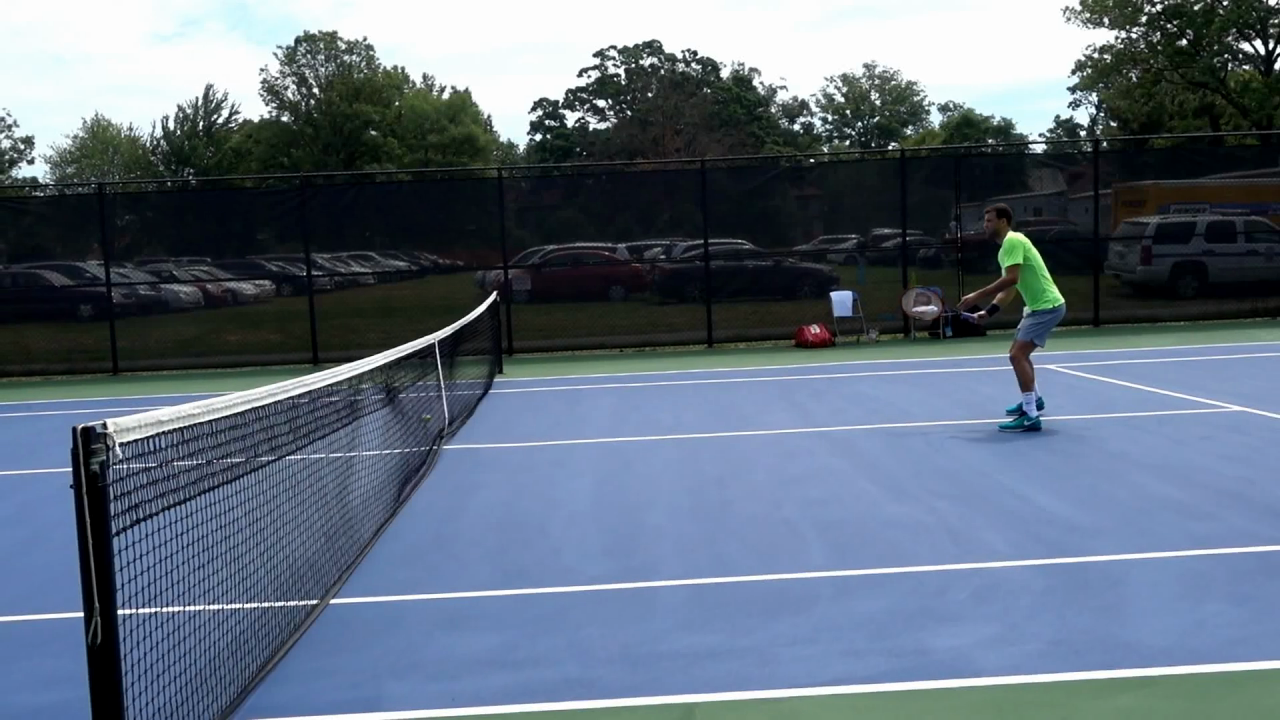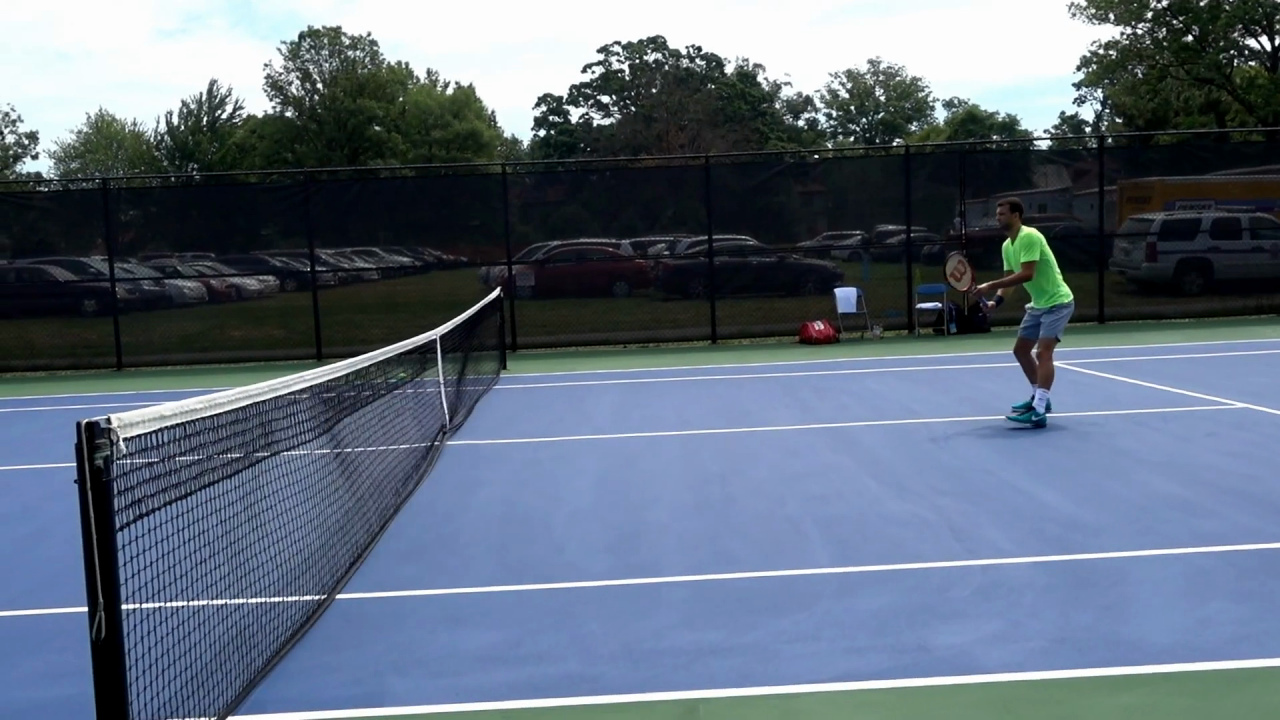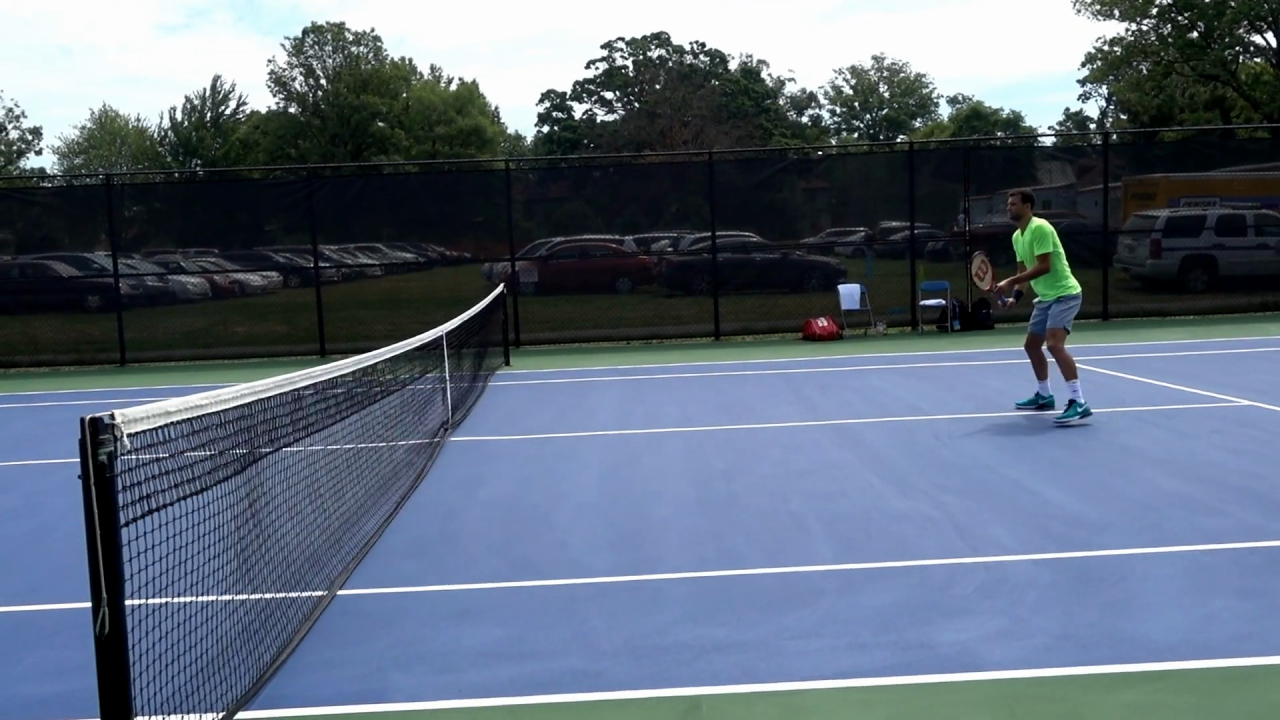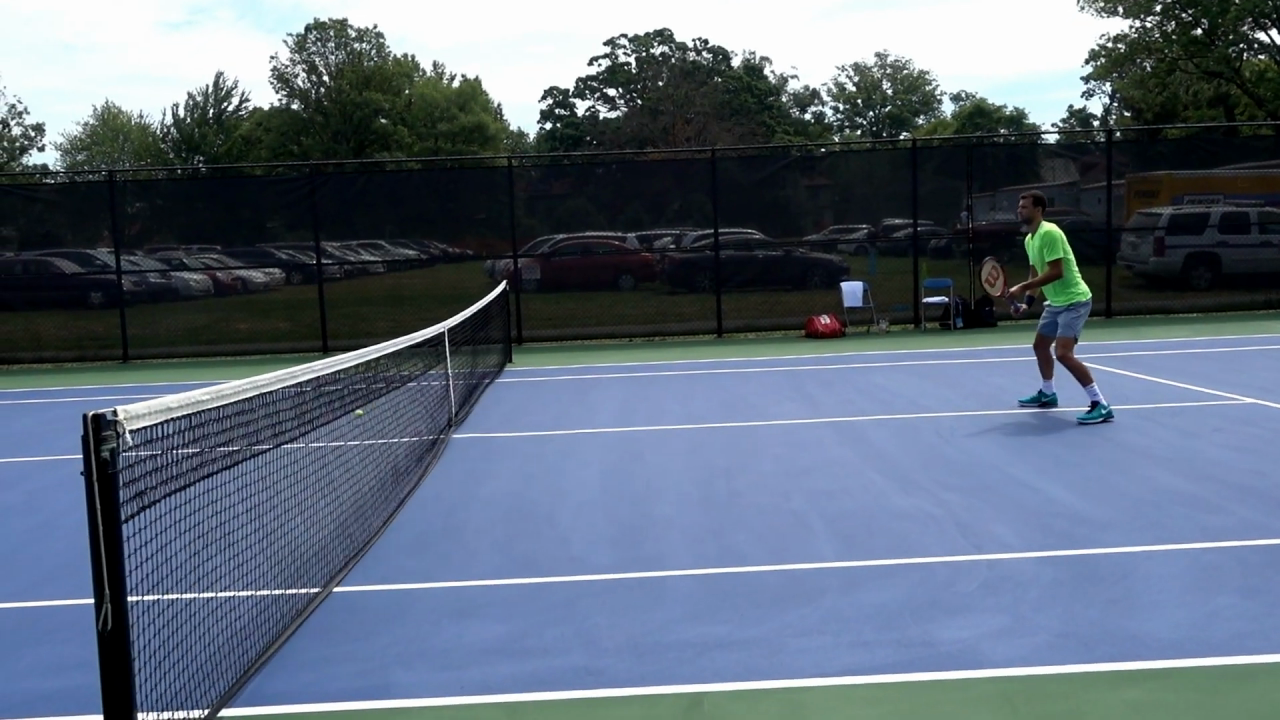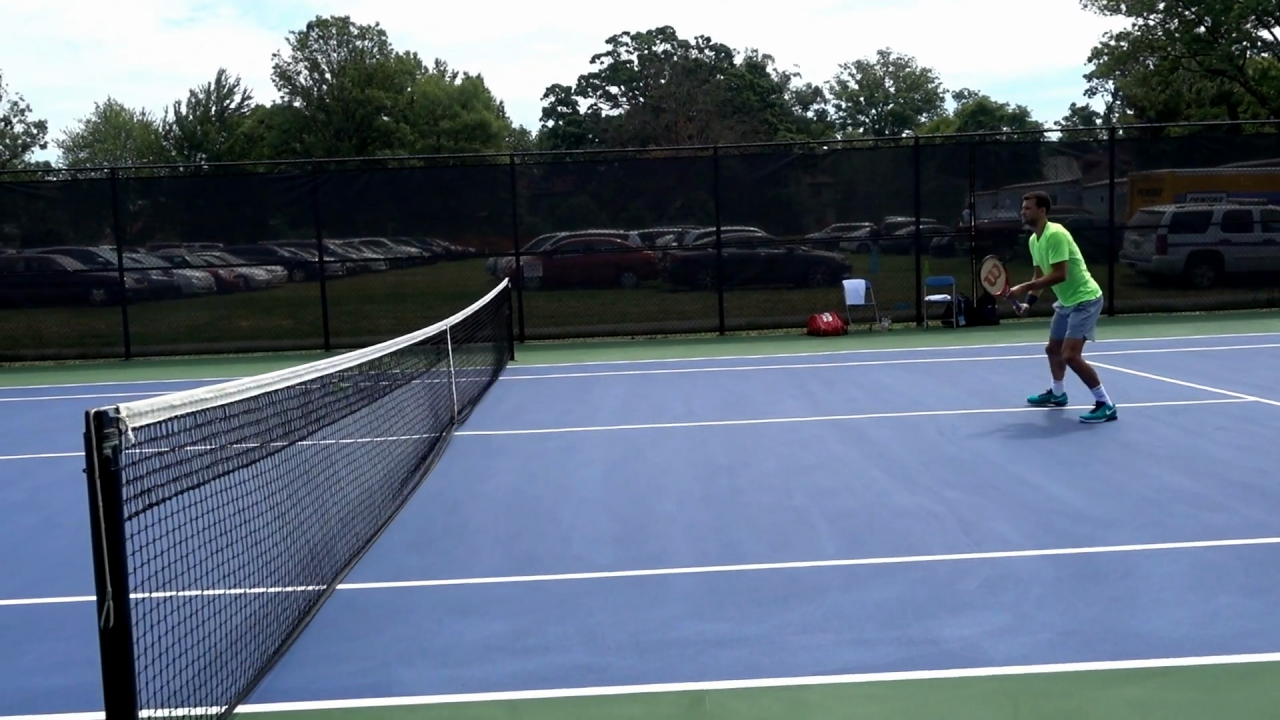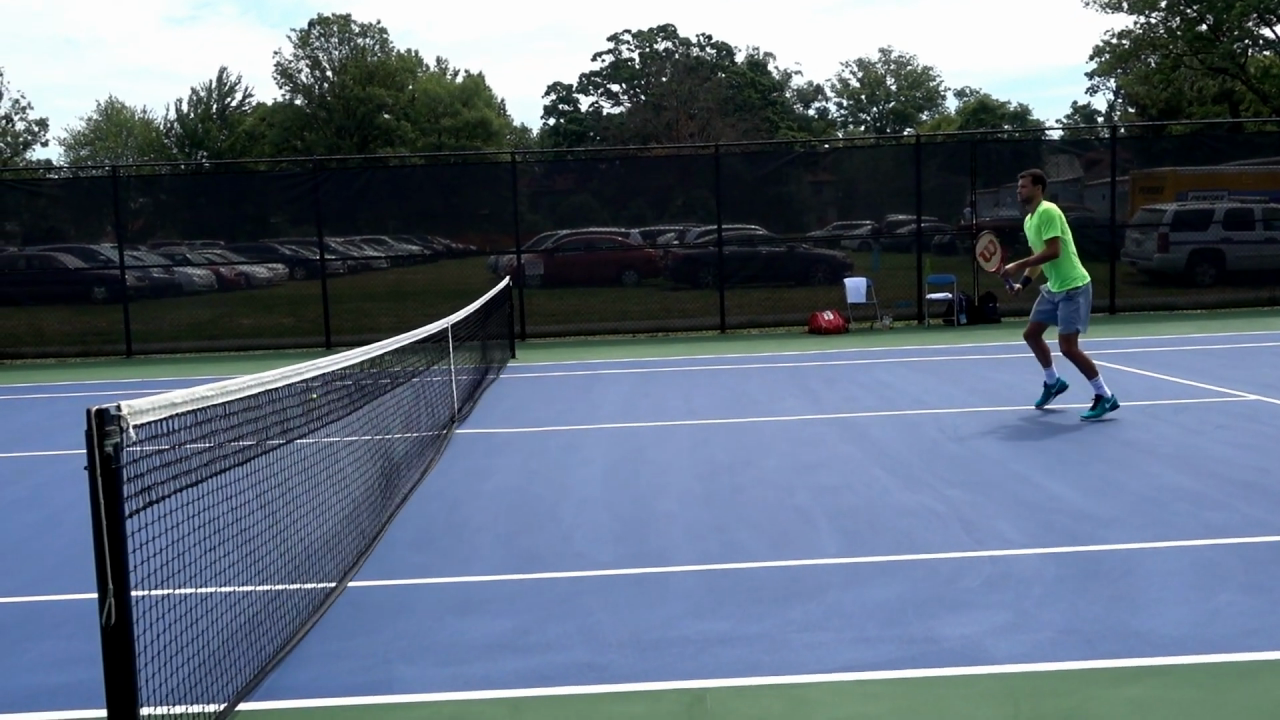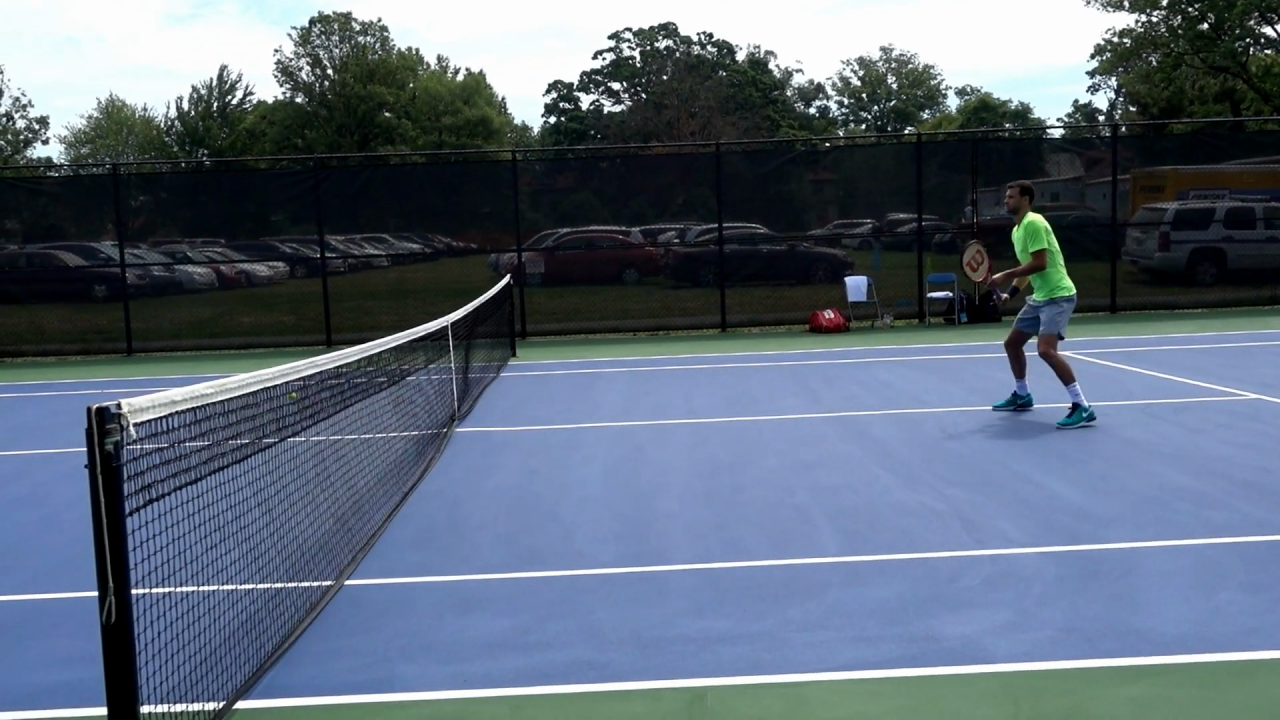
dt=0.2s
person 1, frame 1
left shoulder: (1013, 240)
right shoulder: (1004, 250)
left elbow: (1011, 279)
right elbow: (1007, 289)
left wrist: (977, 296)
right wrist: (988, 312)
left hip: (1047, 306)
right hip: (1039, 307)
left knee: (1017, 355)
right knee: (1020, 353)
left ankle: (1030, 416)
right ankle: (1034, 399)
person 1, frame 2
left shoulder: (1029, 236)
right shoulder: (1007, 246)
left elbow: (1027, 275)
right elbow: (1011, 278)
left wrist: (990, 286)
right wrist: (996, 301)
left hip: (1058, 302)
right hip: (1040, 305)
left knee: (1043, 353)
right knee: (1020, 350)
left ankle: (1038, 412)
right ankle: (1040, 399)
person 1, frame 3
left shoulder: (1040, 227)
right shoulder: (1017, 237)
left elbow: (1045, 267)
right elbow: (1024, 272)
left wrist: (1010, 282)
right wrist: (1014, 297)
left hip: (1065, 294)
right hip: (1045, 298)
left knee: (1055, 345)
right knee: (1031, 346)
left ankle: (1078, 402)
right ankle: (1044, 395)
person 1, frame 4
left shoulder: (1050, 232)
right shoulder: (1029, 239)
left elbow: (1057, 272)
right elbow: (1036, 275)
left wrist: (1022, 288)
right wrist: (1027, 302)
left hip: (1074, 300)
right hip: (1056, 302)
left knee: (1063, 353)
right knee: (1040, 346)
left ankle: (1100, 404)
right ankle: (1047, 394)
person 1, frame 5
left shoulder: (1055, 234)
right shoulder: (1033, 240)
left elbow: (1059, 275)
right elbow: (1039, 275)
left wrist: (1023, 288)
right wrist: (1029, 301)
left hip: (1085, 300)
right hip: (1066, 302)
left knee: (1070, 355)
right knee: (1053, 350)
left ankle: (1106, 405)
right ankle: (1057, 393)
person 1, frame 6
left shoulder: (1047, 211)
right shoulder: (1028, 220)
left elbow: (1053, 252)
left wrist: (1018, 266)
right wrist: (1022, 283)
left hip: (1073, 288)
right hip: (1053, 289)
left knee: (1068, 347)
right knee: (1031, 335)
left ankle: (1105, 397)
right ankle: (1053, 382)
person 1, frame 7
left shoulder: (1033, 222)
right shoulder: (1017, 231)
left elbow: (1039, 263)
left wrist: (1005, 275)
right wrist: (1010, 293)
left hip: (1058, 297)
right hip: (1040, 297)
left knee: (1046, 350)
right knee: (1011, 344)
left ankle: (1081, 406)
right ankle: (1022, 395)
